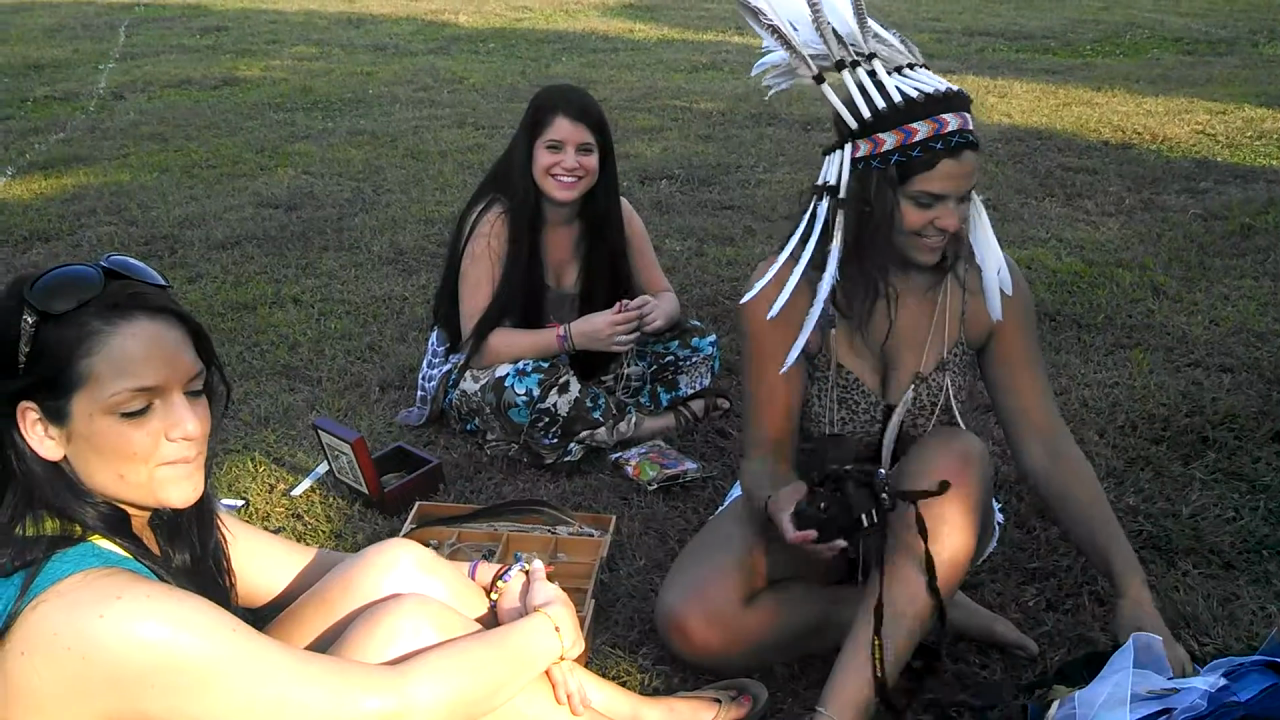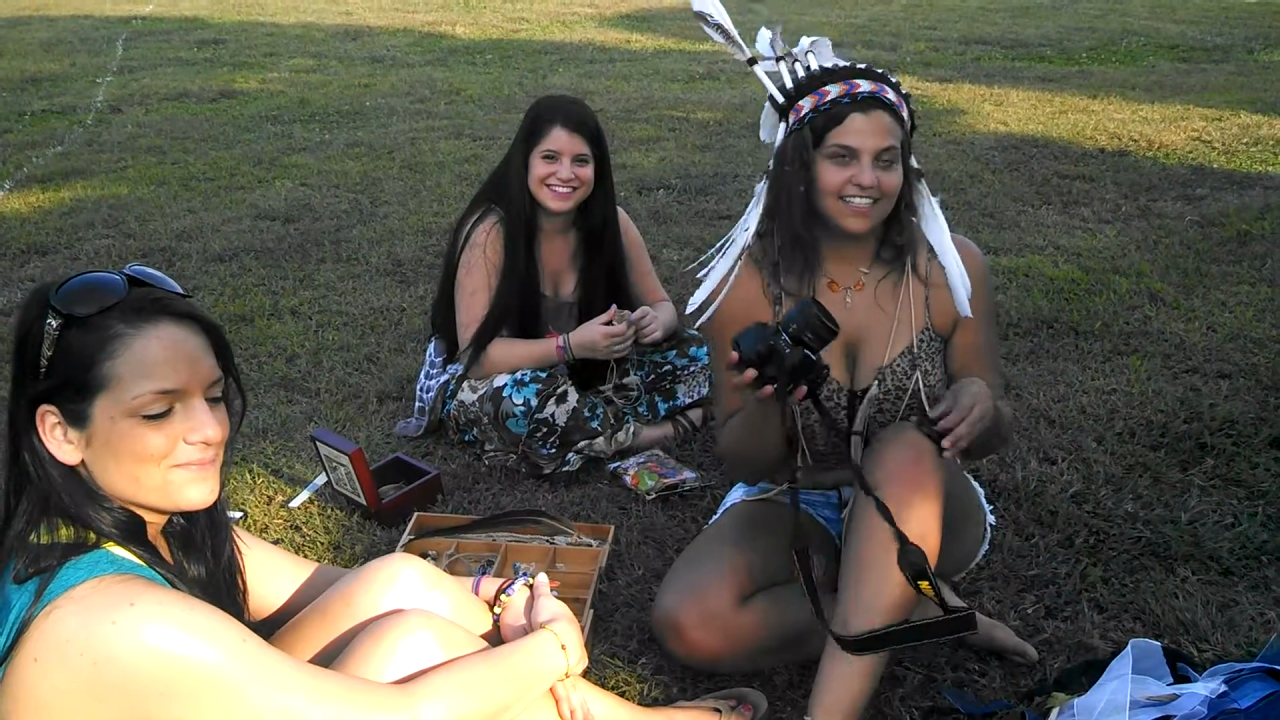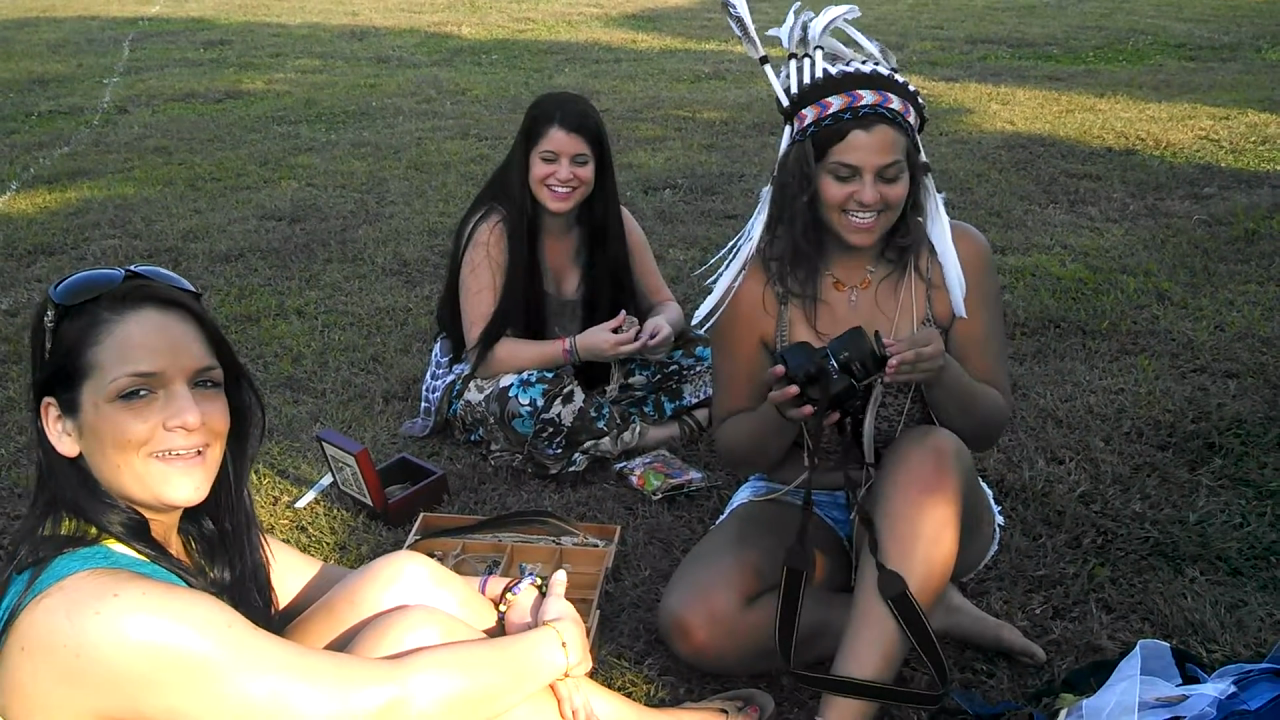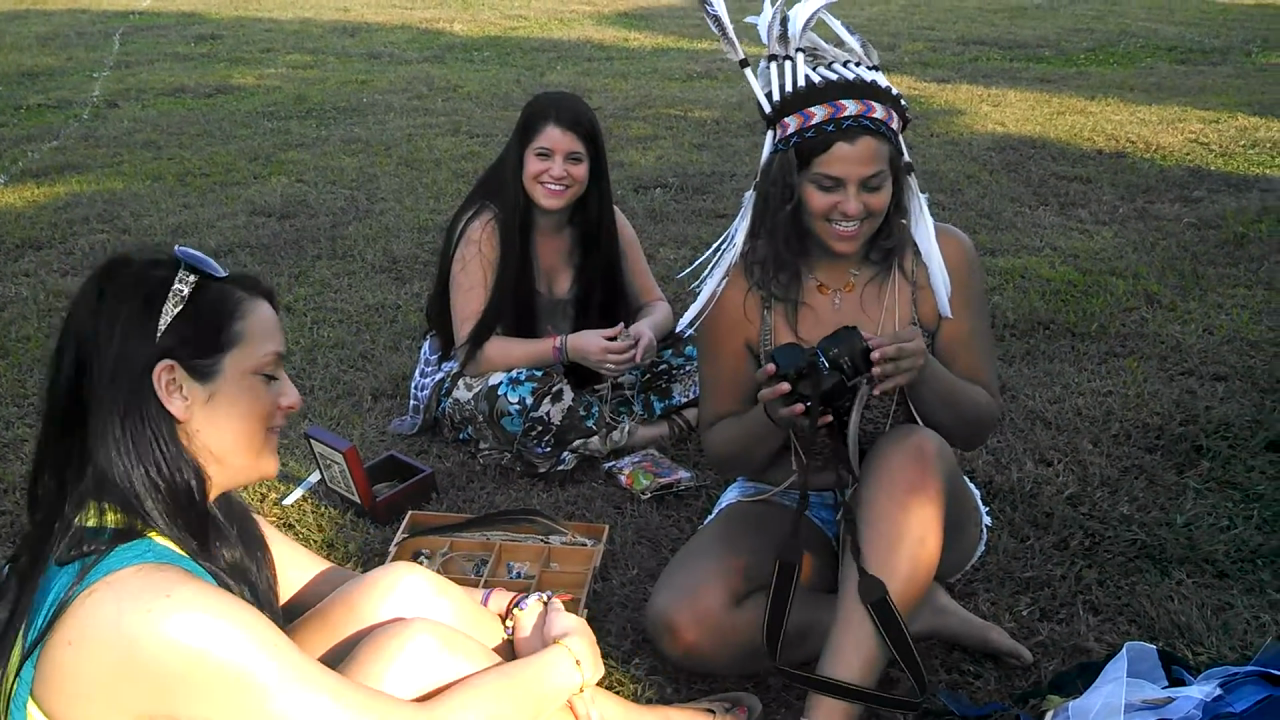
dt=1s
person 1, frame 1
left shoulder: (137, 516)
right shoulder: (96, 618)
left elbow: (340, 573)
left wrist: (501, 586)
right wrist: (547, 628)
left knee: (398, 567)
right knee: (407, 629)
person 1, frame 2
left shoulder: (150, 525)
right shoulder: (109, 623)
left elbow: (353, 591)
left wrist: (501, 608)
right wrist: (550, 645)
left knee: (400, 583)
right knee: (413, 641)
person 1, frame 3
left shoulder: (183, 523)
right shoulder: (98, 616)
left elbow: (357, 593)
left wrist: (507, 613)
right wrist: (555, 643)
left knee: (408, 580)
right knee: (416, 634)
person 1, frame 4
left shoulder: (178, 513)
right shoulder: (145, 615)
left elbow: (373, 600)
left wrist: (523, 620)
left knee: (403, 588)
right knee: (414, 650)
person 2, frame 1
left shoulder: (989, 283)
right shoulder: (790, 288)
left elbow: (1045, 446)
right elbow: (765, 450)
left wrist: (1131, 589)
right wrist: (784, 502)
left hip: (930, 516)
right hip: (816, 504)
left knee: (957, 456)
right knee: (693, 622)
right ankle: (920, 607)
person 2, frame 2
left shoulder: (952, 268)
right shoulder: (750, 283)
left elbow: (991, 436)
right elbow: (745, 464)
left wrist: (981, 408)
right wrist: (763, 406)
left hip: (920, 515)
right hip: (794, 508)
left knee: (904, 451)
right knee: (687, 623)
right ankle: (915, 611)
person 2, frame 3
left shoulder: (956, 255)
right shoulder: (761, 280)
left elbow: (990, 426)
right elbow: (734, 447)
left wrist: (941, 373)
right wrist: (783, 415)
left hip: (927, 515)
right hip: (798, 509)
left knee: (930, 448)
right knee: (693, 624)
right ankle: (926, 612)
person 2, frame 4
left shoulder: (942, 257)
right shoulder: (746, 282)
left elbow: (979, 425)
right elbow: (721, 448)
left wrist: (925, 374)
right wrist: (772, 420)
left hip: (914, 514)
right hip: (786, 509)
left knee: (912, 450)
right knee: (682, 623)
right ankle: (911, 612)
person 3, frame 1
left shoulder: (615, 212)
right shoulder: (496, 220)
left elbow: (665, 297)
right elbow: (478, 343)
left wrist: (653, 313)
right wrist: (572, 335)
left hip: (582, 364)
right hip: (489, 375)
left knee: (698, 345)
right knee: (524, 392)
right ankle: (657, 421)
person 3, frame 2
left shoulder: (610, 221)
right shoulder: (491, 231)
left elbow: (662, 306)
right elbow: (476, 354)
left wrist: (653, 323)
right wrist: (570, 345)
left hip: (581, 374)
right hip: (487, 385)
left knee: (693, 353)
right knee: (525, 400)
person 3, frame 3
left shoulder: (612, 219)
right shoulder: (494, 229)
left elbow: (665, 305)
right elbow: (483, 353)
left wrist: (662, 327)
right wrist: (575, 349)
left hip: (587, 376)
right hip: (491, 384)
left knee: (698, 353)
right knee: (531, 402)
right ankle: (671, 429)
person 3, frame 4
left shoulder: (605, 220)
right shoulder: (486, 227)
left elbow: (654, 305)
right elbow: (472, 351)
left wrist: (645, 331)
right wrist: (566, 348)
left hip: (573, 376)
right hip: (484, 383)
left knee: (687, 353)
right knee: (519, 401)
right ankle: (658, 429)
